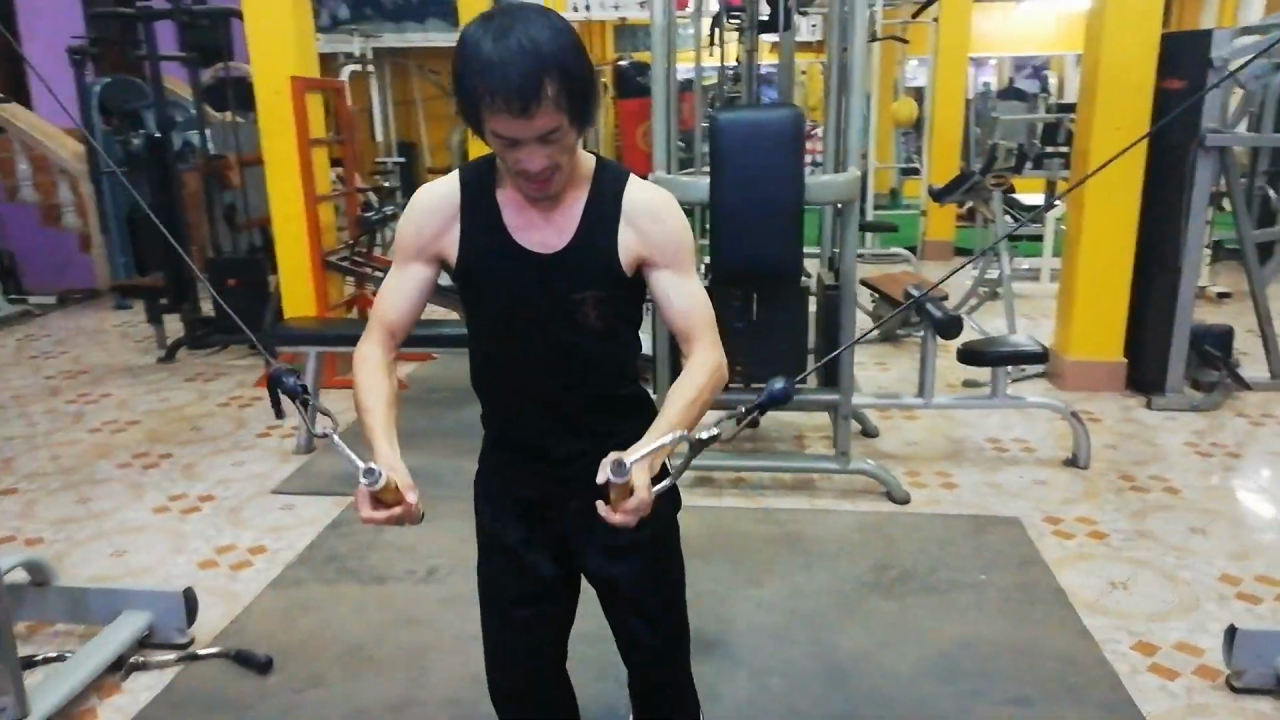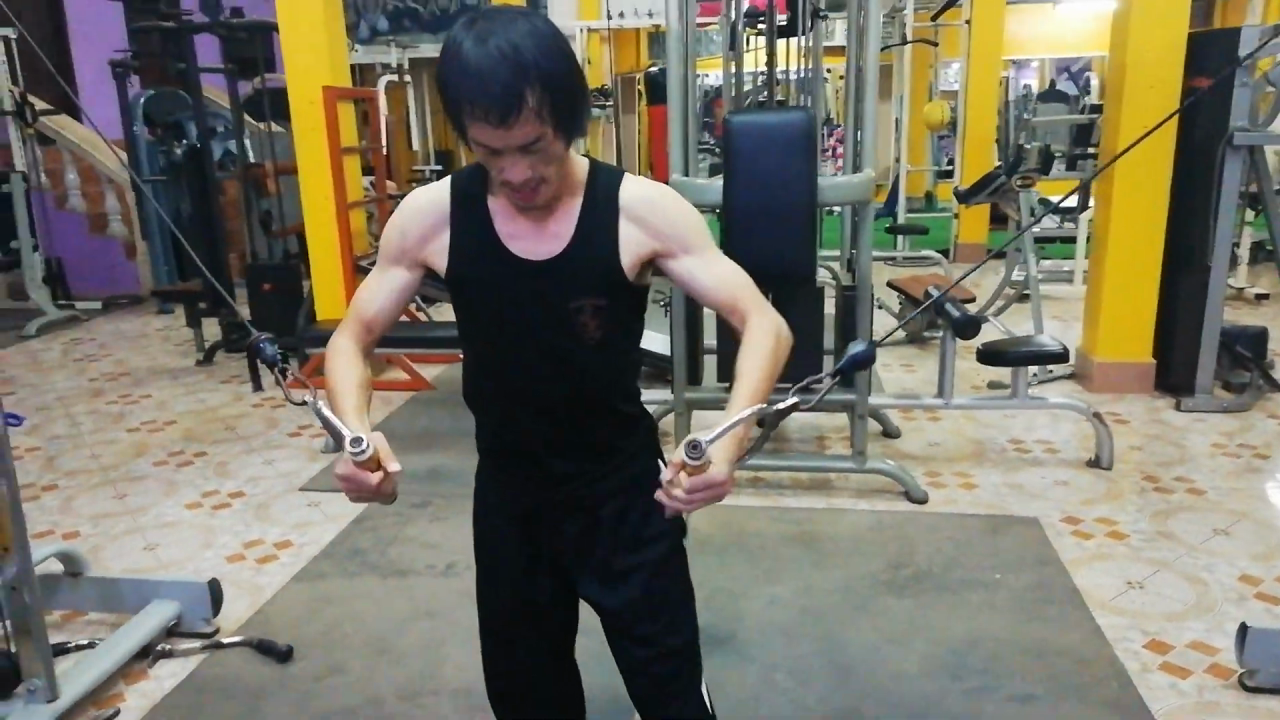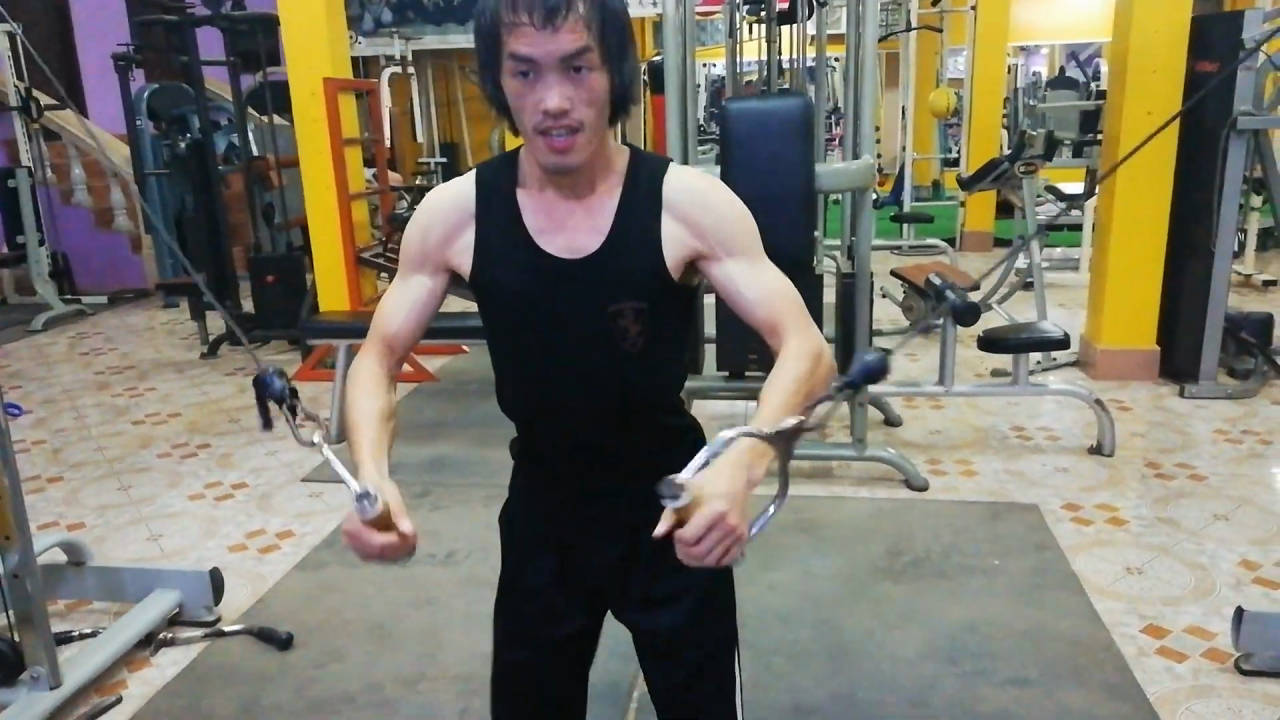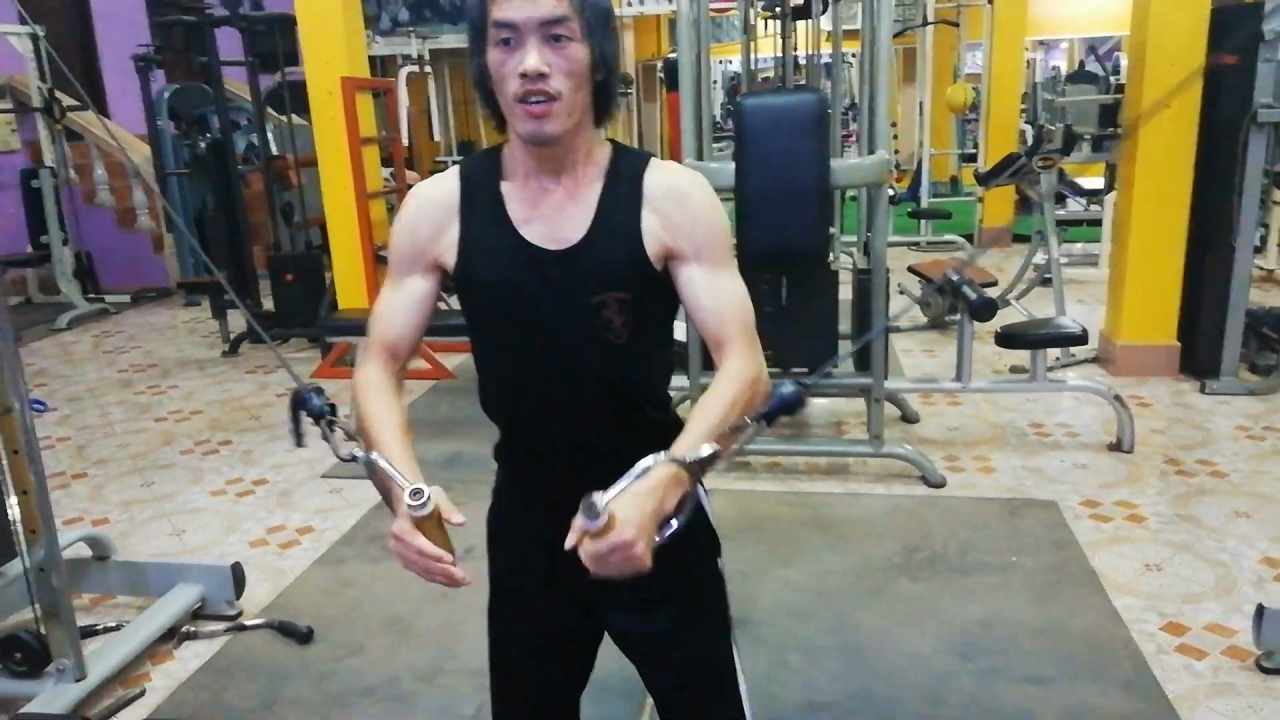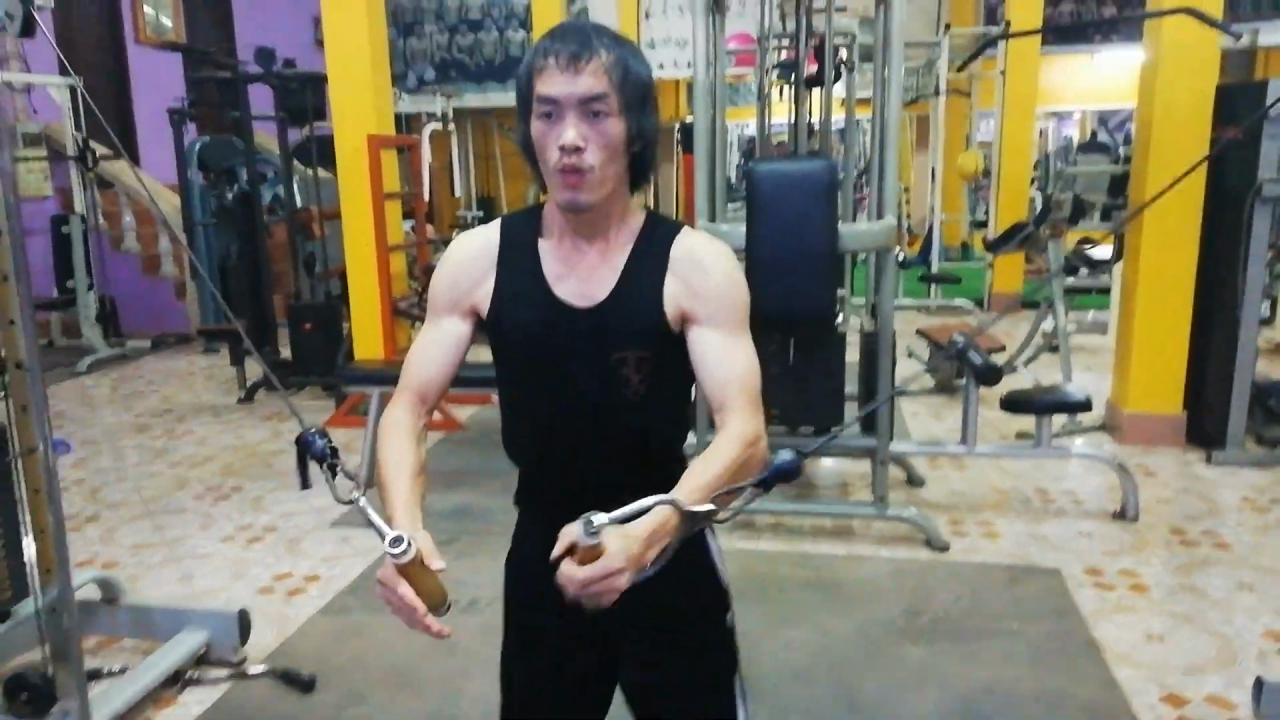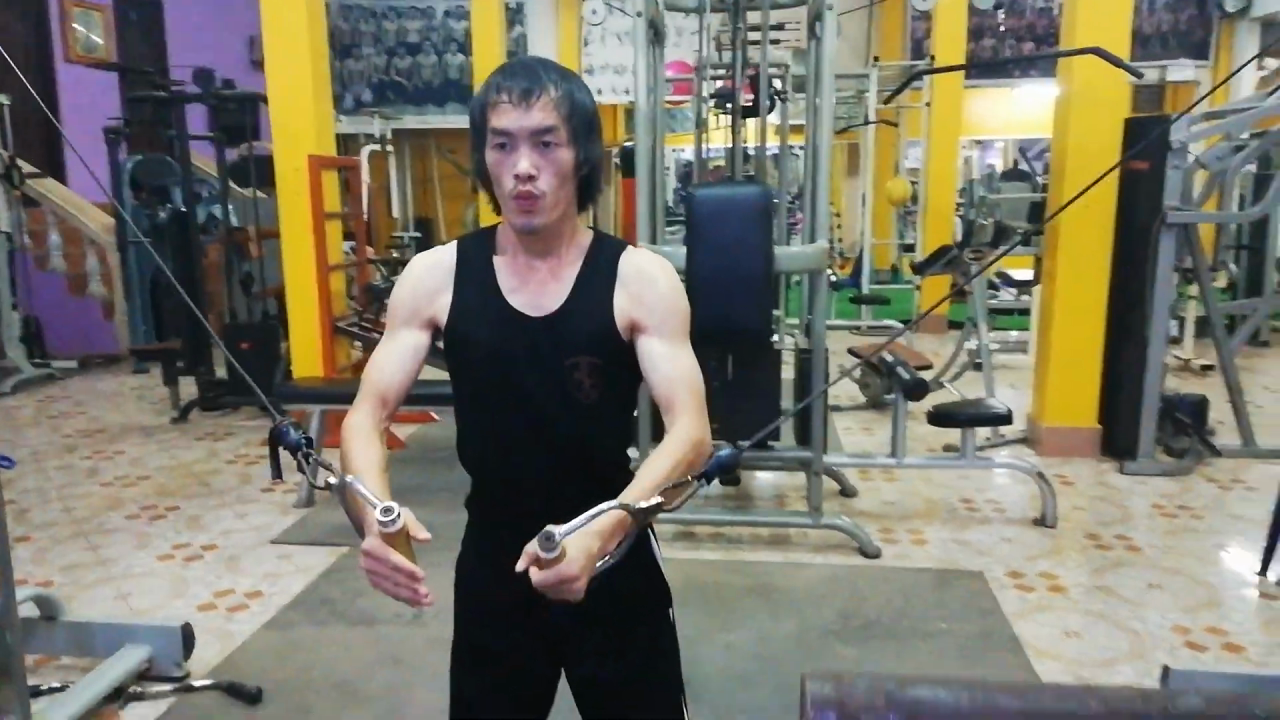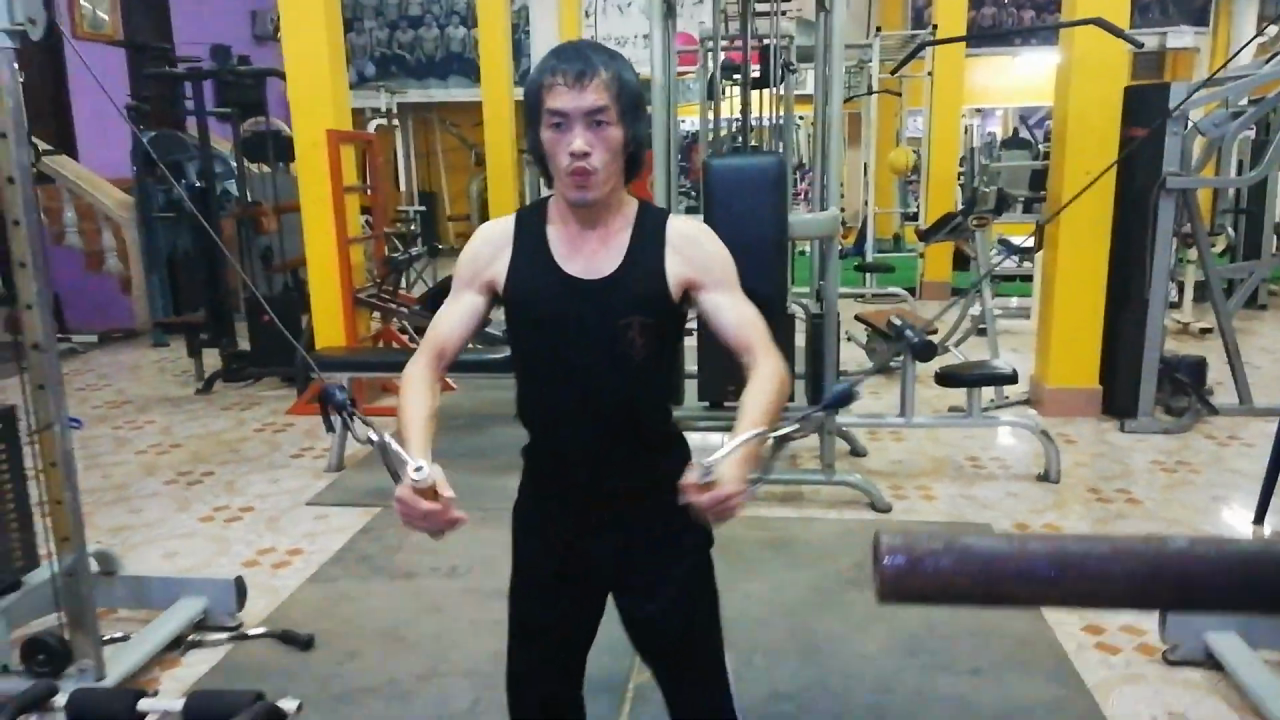
dt=0.4s
person 1, frame 1
left shoulder: (642, 209)
right shoulder: (443, 208)
left elbow: (705, 355)
right elbow: (379, 345)
left wrist: (650, 455)
right wrist: (384, 456)
left hip: (619, 482)
right hip: (511, 489)
person 1, frame 2
left shoulder: (641, 208)
right shoulder: (431, 216)
left elbow: (764, 326)
right elbow: (352, 338)
left wrist: (728, 436)
right wrist: (355, 432)
left hip: (626, 497)
right hip: (508, 501)
person 1, frame 3
left shoulder: (687, 203)
right shoulder: (455, 212)
left elbow: (806, 350)
right elbow: (378, 357)
left wrist: (743, 465)
right wrist: (372, 477)
left hip: (669, 518)
right hip: (541, 517)
person 1, frame 4
left shoulder: (671, 196)
right shoulder: (439, 207)
left elbow: (743, 367)
right elbow: (380, 365)
left wrist: (658, 491)
right wrist: (407, 486)
left hip: (655, 512)
right hip: (526, 517)
person 1, frame 5
left shoulder: (696, 264)
right shoulder: (479, 258)
left elbow: (743, 430)
right elbow: (410, 404)
left wrist: (645, 535)
right wrist: (404, 525)
left hip: (667, 563)
right hip: (542, 562)
person 1, frame 6
left shoulder: (639, 279)
right shoulder: (437, 276)
left elbow: (691, 430)
right elbow: (370, 411)
left wrist: (604, 532)
right wrist: (378, 512)
left hip: (612, 563)
right hip: (492, 568)
person 1, frame 7
left shoulder: (681, 242)
right shoulder: (500, 244)
left elbow: (765, 362)
right elbow: (429, 364)
left wrist: (742, 451)
right wrist: (418, 463)
left hip: (660, 507)
right hip: (548, 510)
